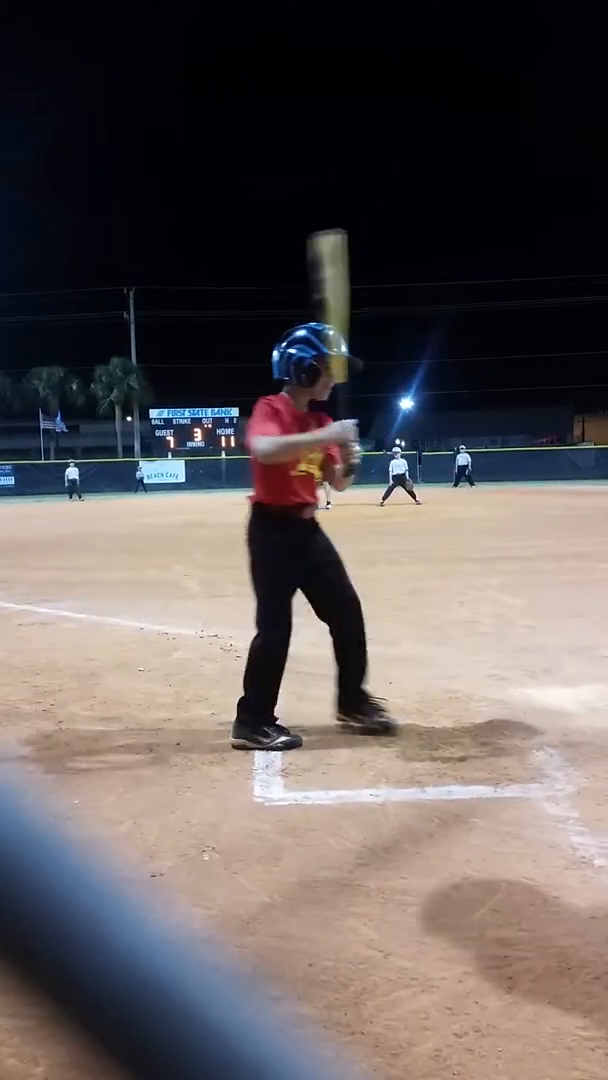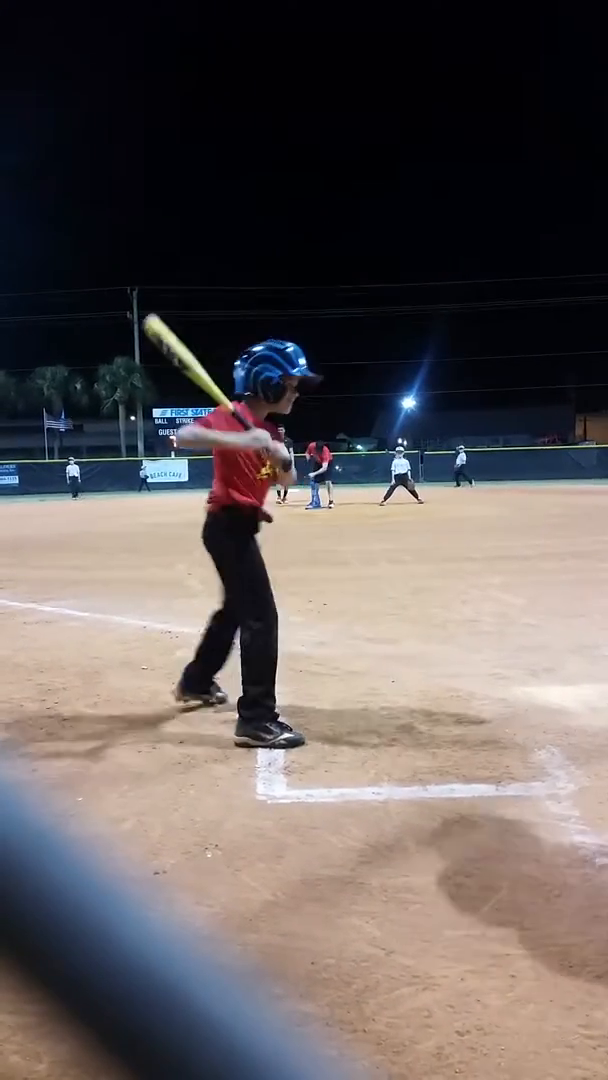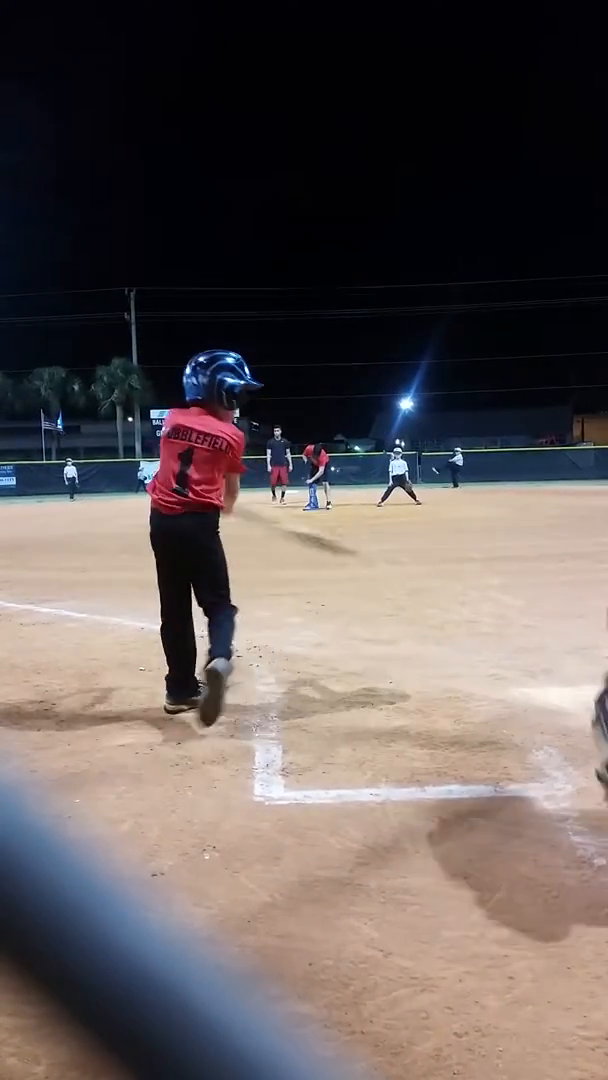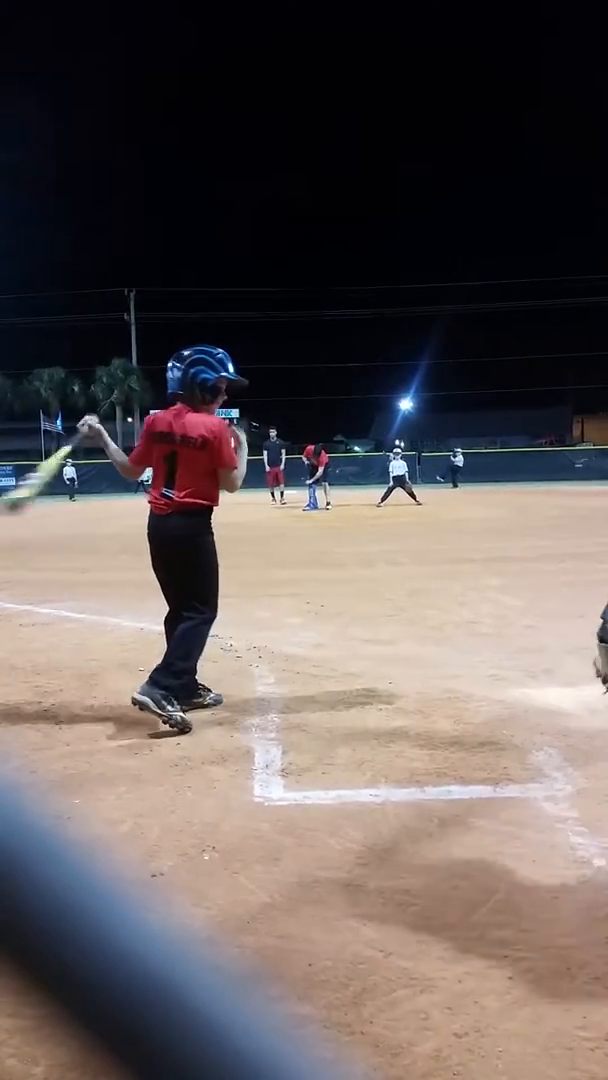
dt=0.4s
person 1, frame 1
left shoulder: (323, 422)
right shoulder: (271, 408)
left elbow: (338, 484)
right elbow: (262, 451)
left wrist: (349, 460)
right wrist: (322, 437)
left hip: (306, 526)
right hip: (272, 528)
left knee: (346, 610)
right knee: (274, 625)
left ankle: (352, 701)
right ankle: (252, 722)
person 1, frame 2
left shoulder: (270, 429)
right shoulder: (233, 417)
left elbow: (287, 480)
right elbow: (183, 436)
left wrist: (282, 460)
right wrist: (240, 442)
left hip: (243, 524)
right hip: (230, 525)
left knee: (235, 609)
right knee: (260, 616)
left ankle: (196, 680)
right ankle: (256, 719)
person 1, frame 3
left shoulder: (173, 420)
right shoulder: (232, 436)
right elbow: (230, 493)
right wrist: (225, 503)
left hip: (161, 521)
right hip: (198, 524)
left knee: (174, 606)
right knee: (218, 605)
left ankle: (181, 687)
right ankle: (220, 659)
person 1, frame 4
left shoulder: (156, 422)
right shoulder: (215, 427)
left elbow: (131, 471)
right elbow: (232, 484)
left wrist: (101, 435)
right wrist: (241, 447)
left hip: (158, 523)
right hip: (192, 526)
left knee: (181, 608)
right knee: (200, 612)
left ankle: (183, 687)
right ankle: (159, 688)
